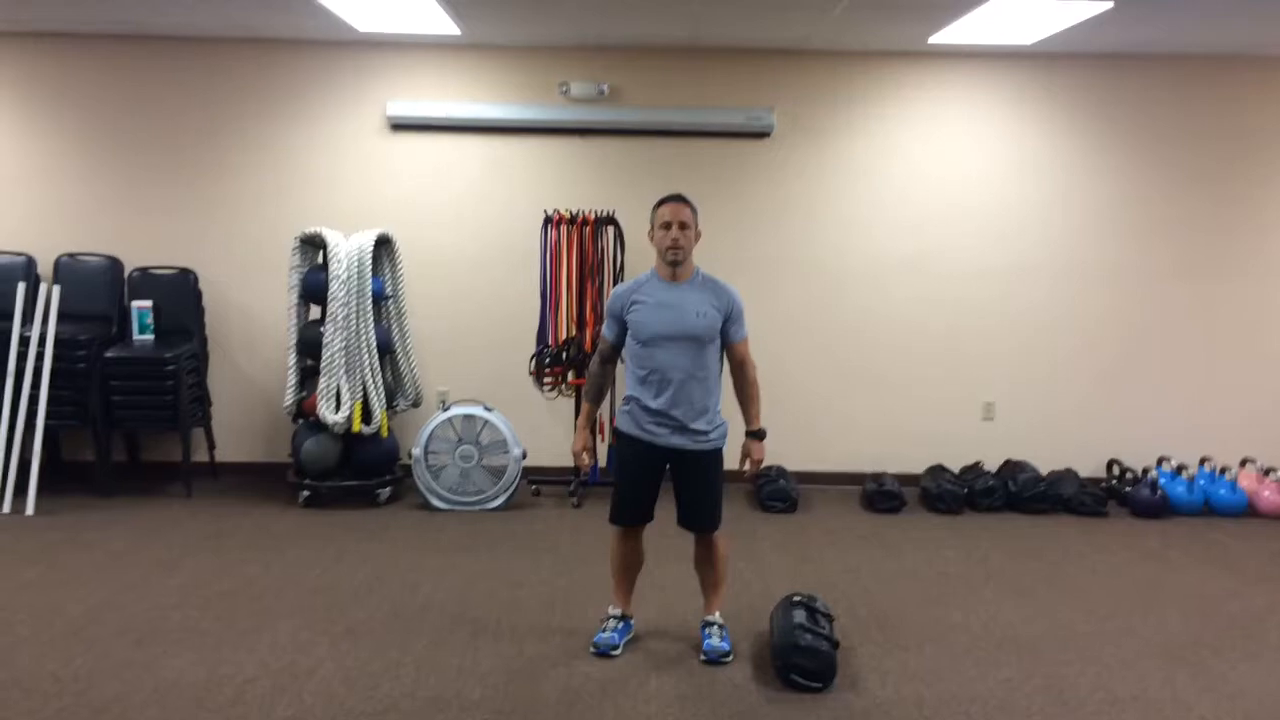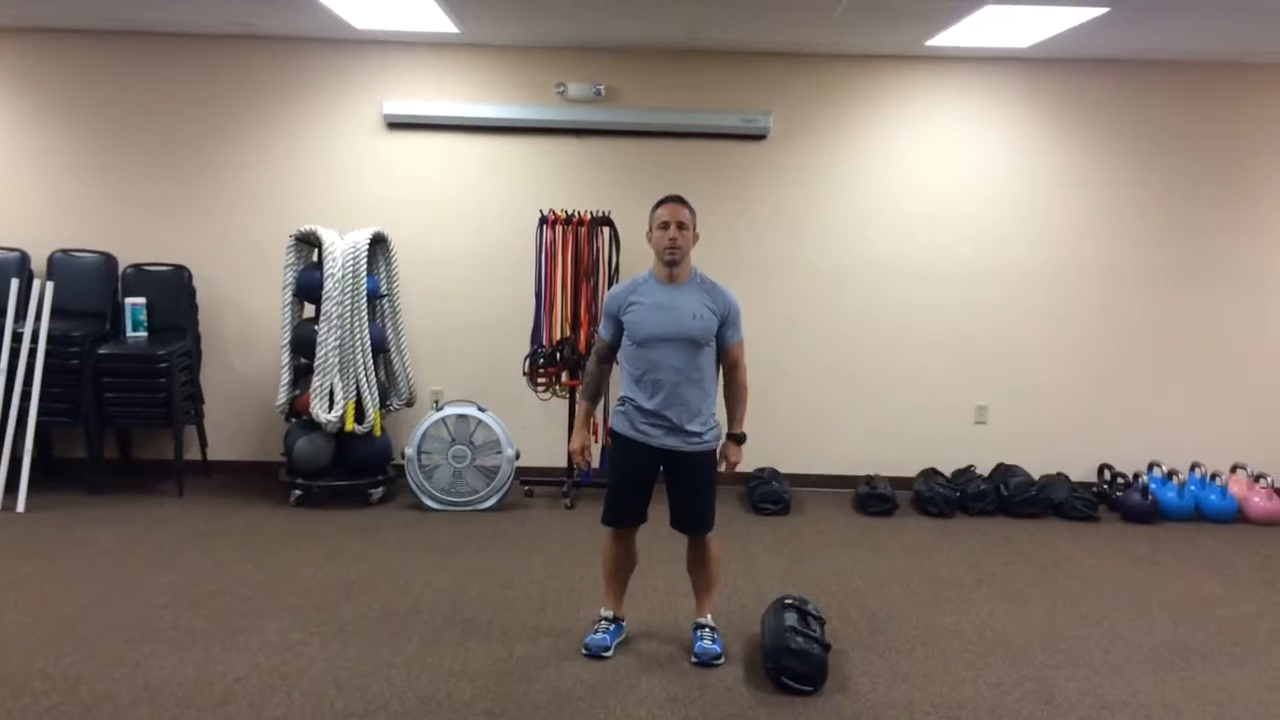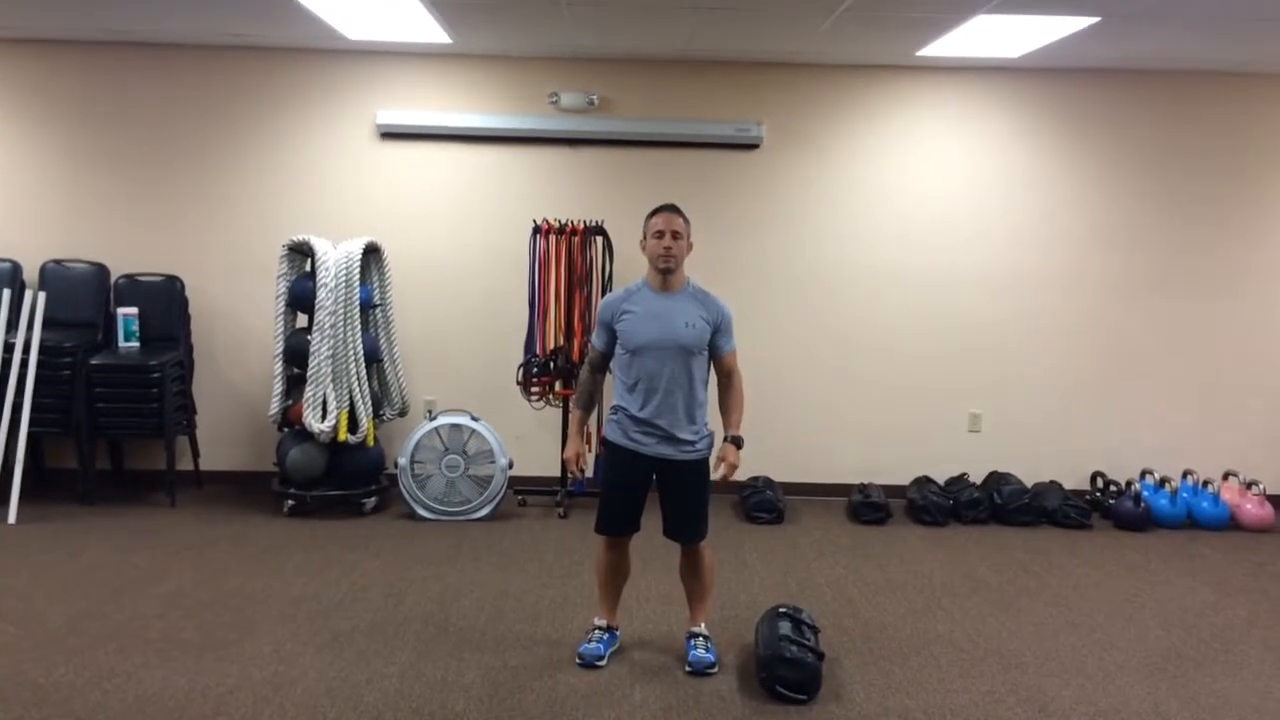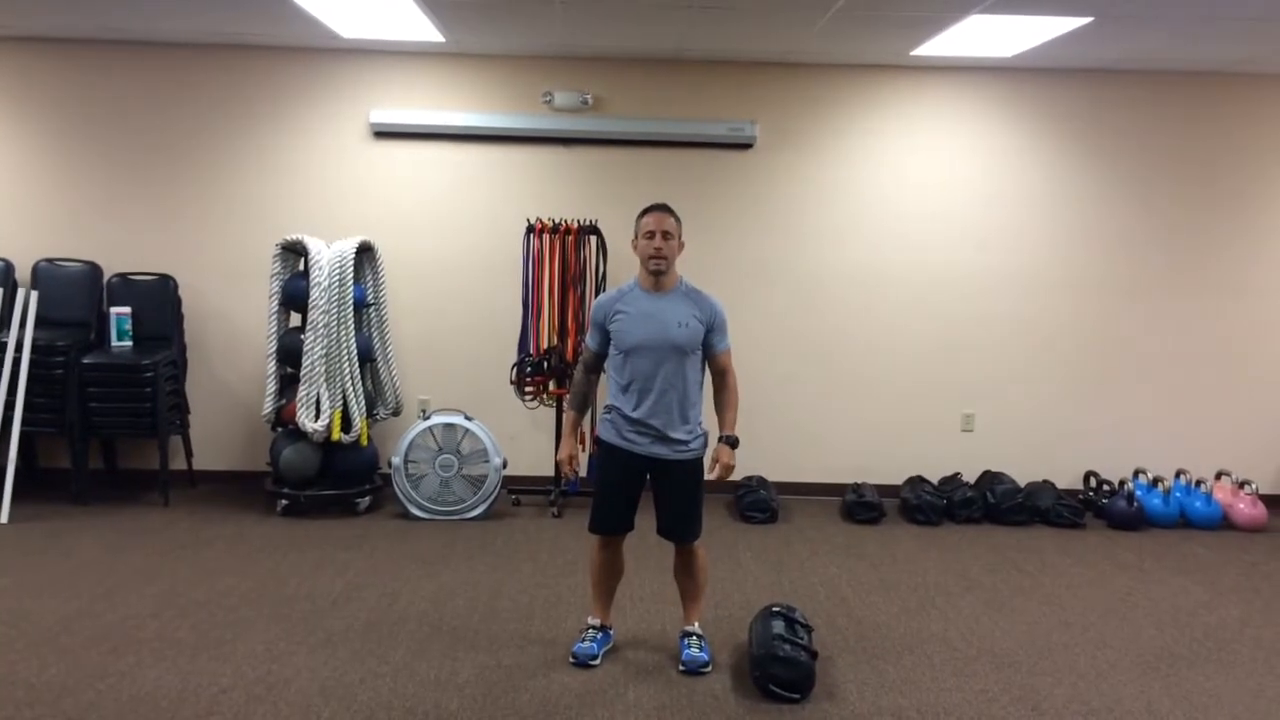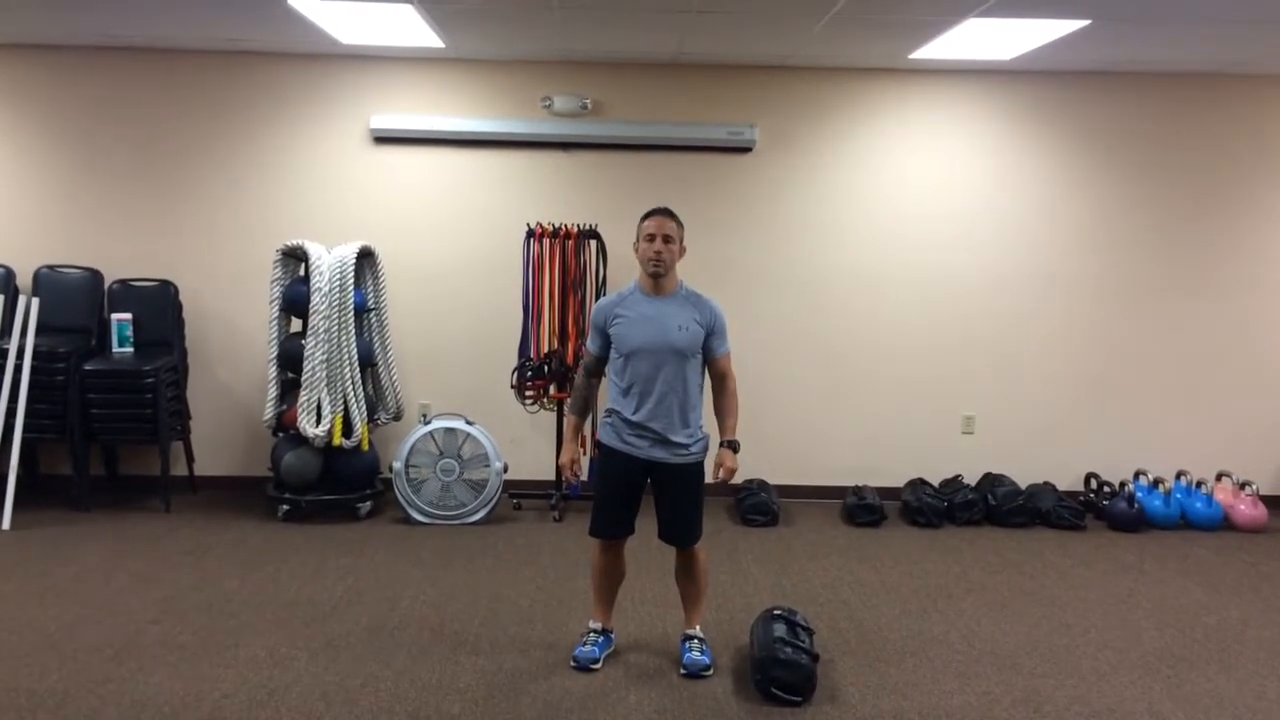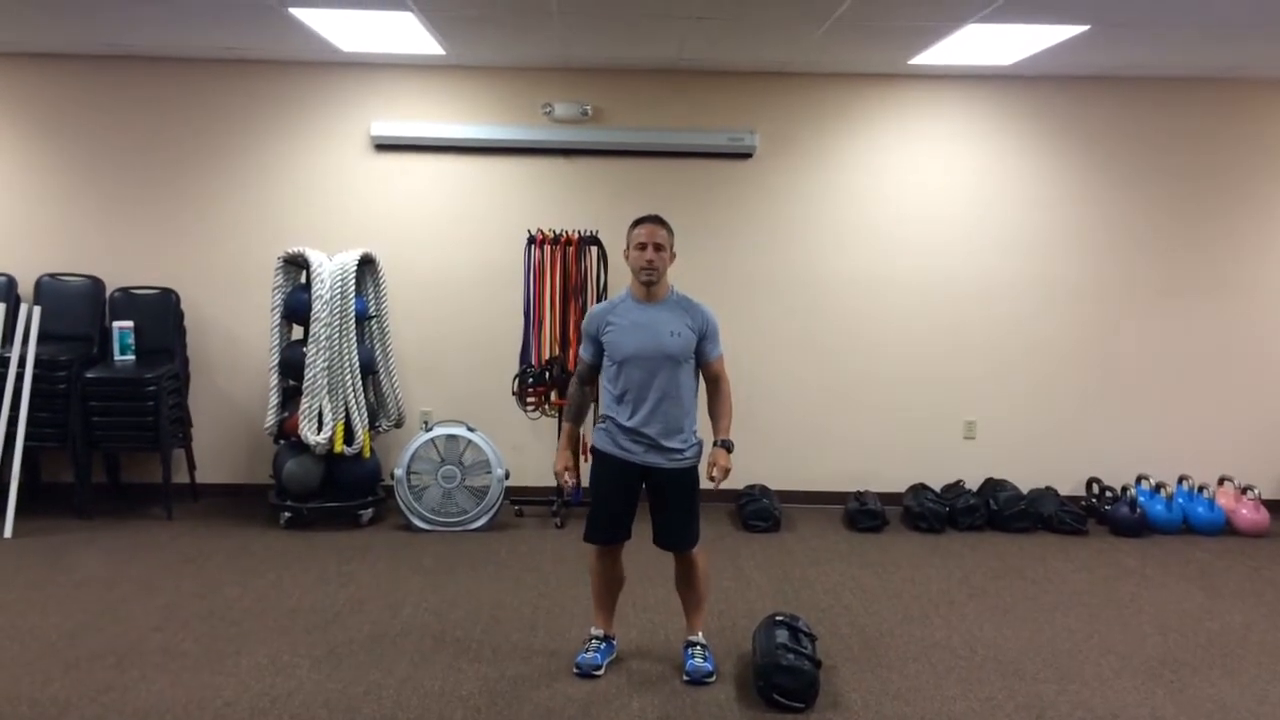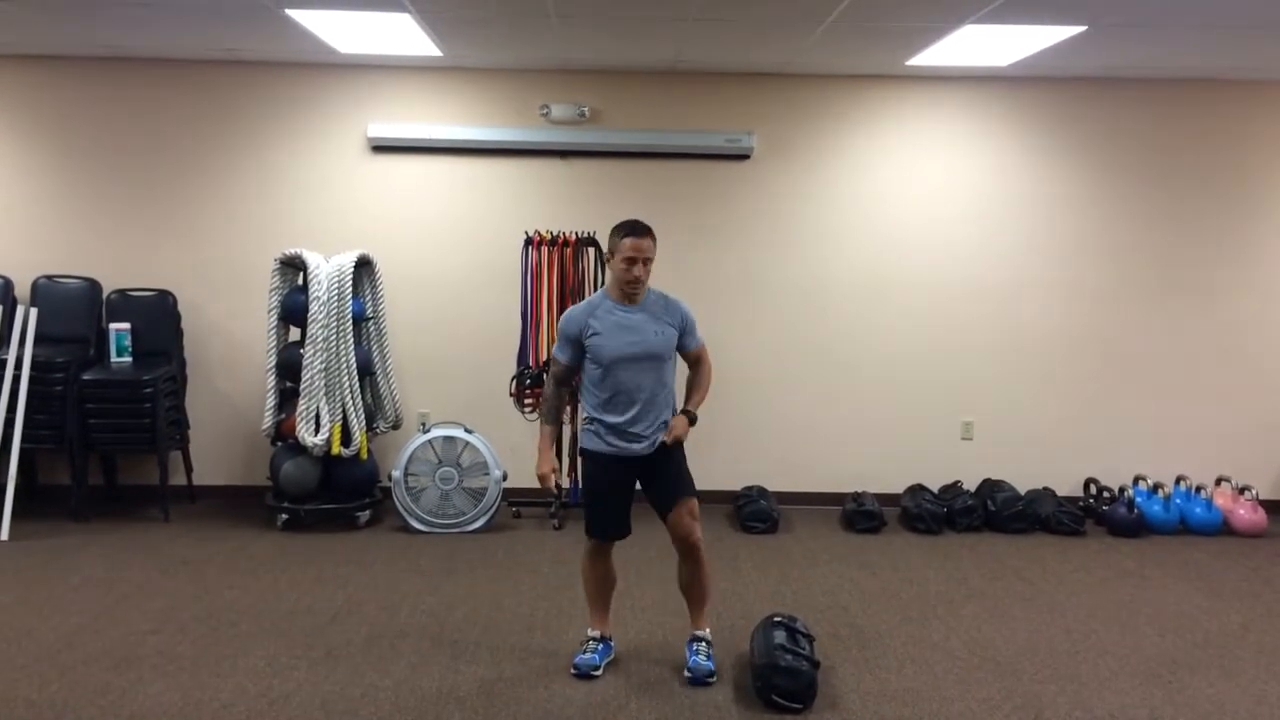
dt=0.7s
person 1, frame 1
left shoulder: (721, 298)
right shoulder: (626, 296)
left elbow: (742, 366)
right elbow: (603, 362)
left wrist: (755, 432)
right wrist: (583, 425)
left hip: (701, 438)
right hip: (638, 434)
left knee: (706, 531)
right knee: (628, 527)
left ankle: (713, 619)
right ankle: (621, 615)
person 1, frame 2
left shoulder: (719, 301)
right shoulder: (623, 297)
left elbow: (734, 370)
right elbow: (599, 362)
left wrist: (735, 436)
right wrist: (581, 425)
left hip: (696, 439)
right hip: (632, 434)
left knee: (700, 533)
right knee: (621, 527)
left ankle: (705, 622)
right ankle: (612, 617)
person 1, frame 3
left shoulder: (711, 309)
right shoulder: (616, 305)
left elbow: (729, 376)
right elbow: (593, 370)
left wrist: (732, 438)
right wrist: (575, 433)
left hip: (688, 448)
right hip: (625, 442)
left knee: (693, 542)
right knee: (614, 536)
left ankle: (698, 631)
right ankle: (606, 626)
person 1, frame 4
left shoulder: (705, 309)
right shoulder: (609, 306)
left elbow: (724, 376)
right elbow: (586, 371)
left wrist: (727, 439)
right wrist: (569, 434)
left hip: (682, 447)
right hip: (619, 442)
left knee: (687, 541)
right knee: (607, 535)
left ankle: (692, 630)
right ankle: (599, 626)
person 1, frame 5
left shoulder: (705, 313)
right shoulder: (609, 310)
left elbow: (723, 380)
right elbow: (588, 375)
left wrist: (728, 443)
right wrist: (570, 438)
left hip: (682, 452)
right hip: (619, 446)
left knee: (687, 545)
right knee: (609, 540)
left ankle: (693, 633)
right ankle: (600, 629)
person 1, frame 6
left shoulder: (696, 318)
right shoulder: (601, 317)
left elbow: (717, 383)
right elbow: (582, 382)
left wrist: (722, 443)
right wrist: (565, 444)
left hip: (677, 456)
right hip: (614, 452)
left knee: (685, 550)
right knee: (606, 545)
left ankle: (695, 639)
right ankle: (602, 635)
person 1, frame 7
left shoulder: (674, 313)
right shoulder: (579, 319)
left elbow: (700, 365)
right elbow: (557, 383)
left wrist: (687, 414)
right wrist: (546, 448)
left hip: (661, 444)
right hip: (603, 449)
left knee: (689, 537)
right knee: (599, 544)
left ankle: (699, 636)
right ankle: (599, 636)
